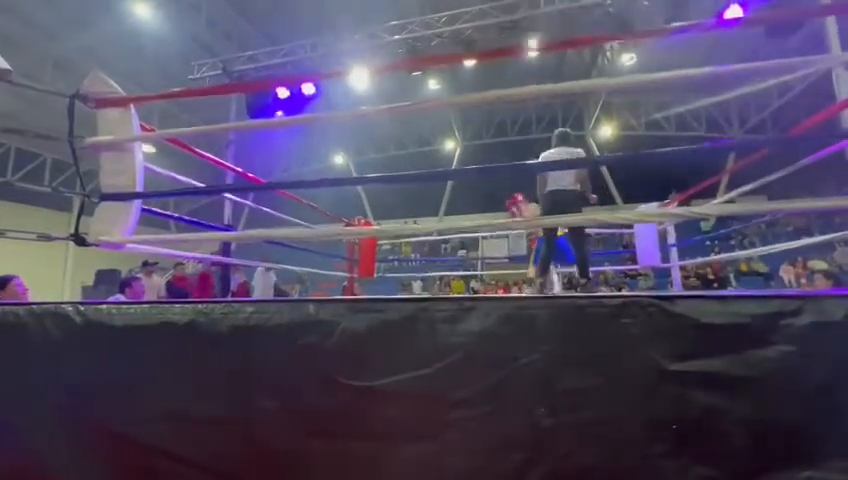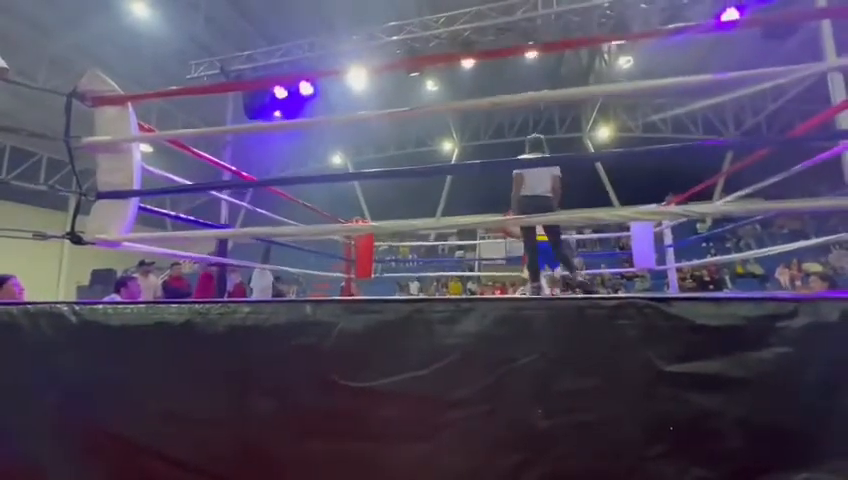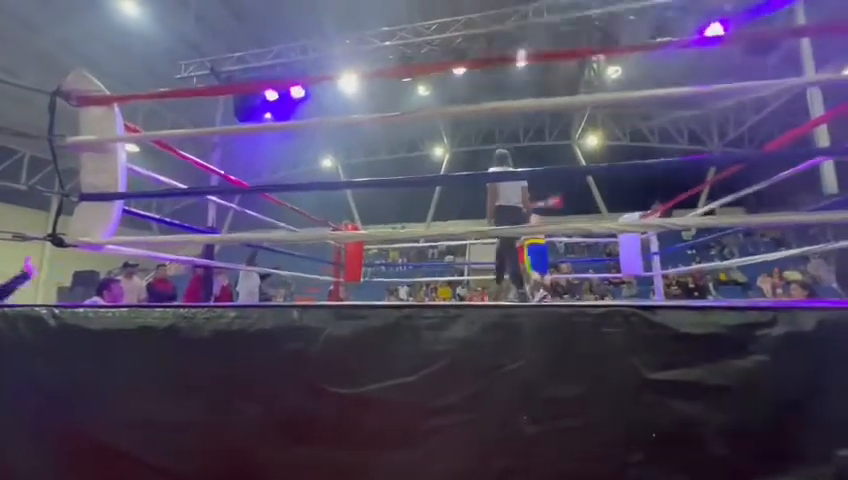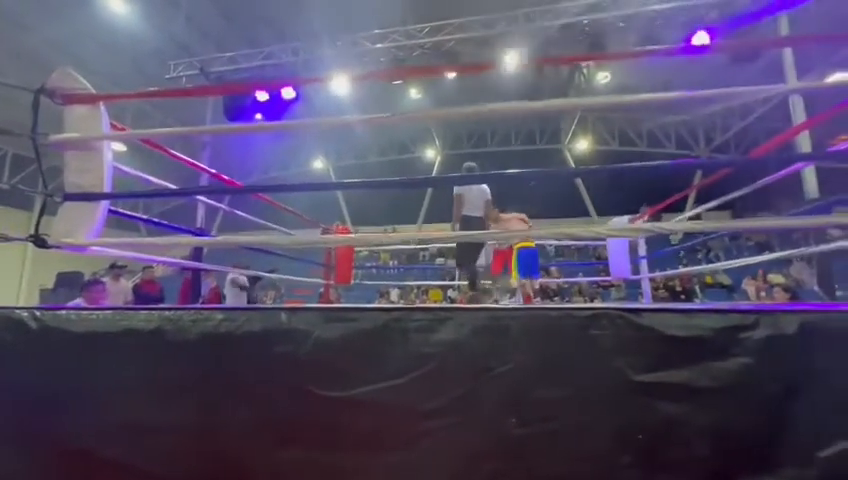
dt=0.4s
person 1, frame 1
left shoulder: (544, 156)
right shoulder: (579, 153)
left elbow: (540, 185)
right elbow: (583, 178)
left wrist: (543, 205)
right wrist: (589, 196)
left hip: (550, 200)
right hip: (571, 199)
left knee: (548, 245)
right knee: (579, 243)
left ankle: (541, 282)
right ankle: (584, 283)
person 1, frame 2
left shoulder: (521, 160)
left elbow: (516, 188)
right elbow: (556, 189)
left wrist: (514, 210)
right wrist: (554, 205)
left hip: (526, 204)
right hip: (546, 204)
left knee: (531, 248)
right knee: (556, 245)
left ankle: (535, 285)
right ankle: (575, 277)
person 1, frame 3
left shoulder: (493, 172)
left elbow: (492, 197)
right elbow: (526, 200)
left wrist: (489, 218)
right wrist: (526, 217)
left hip: (502, 214)
right hip: (518, 214)
left knee: (510, 254)
right knee: (502, 251)
left ankle: (521, 290)
right ankle: (497, 286)
person 1, frame 4
left shoulder: (460, 184)
right shoulder: (484, 187)
left elbow: (458, 206)
right elbow: (489, 210)
left wrist: (454, 224)
right wrist: (486, 227)
left hip: (467, 222)
right hip: (480, 224)
left knee: (461, 261)
right knee: (471, 261)
left ankle: (474, 290)
right ankle: (474, 290)
